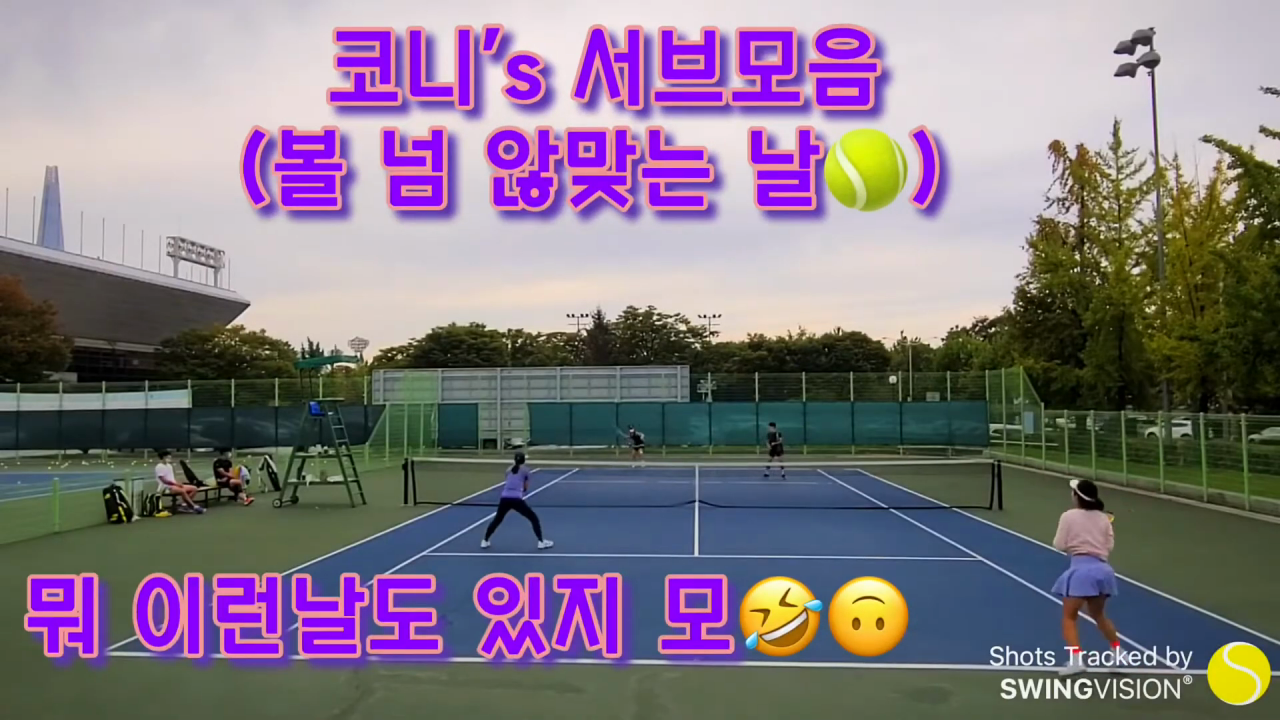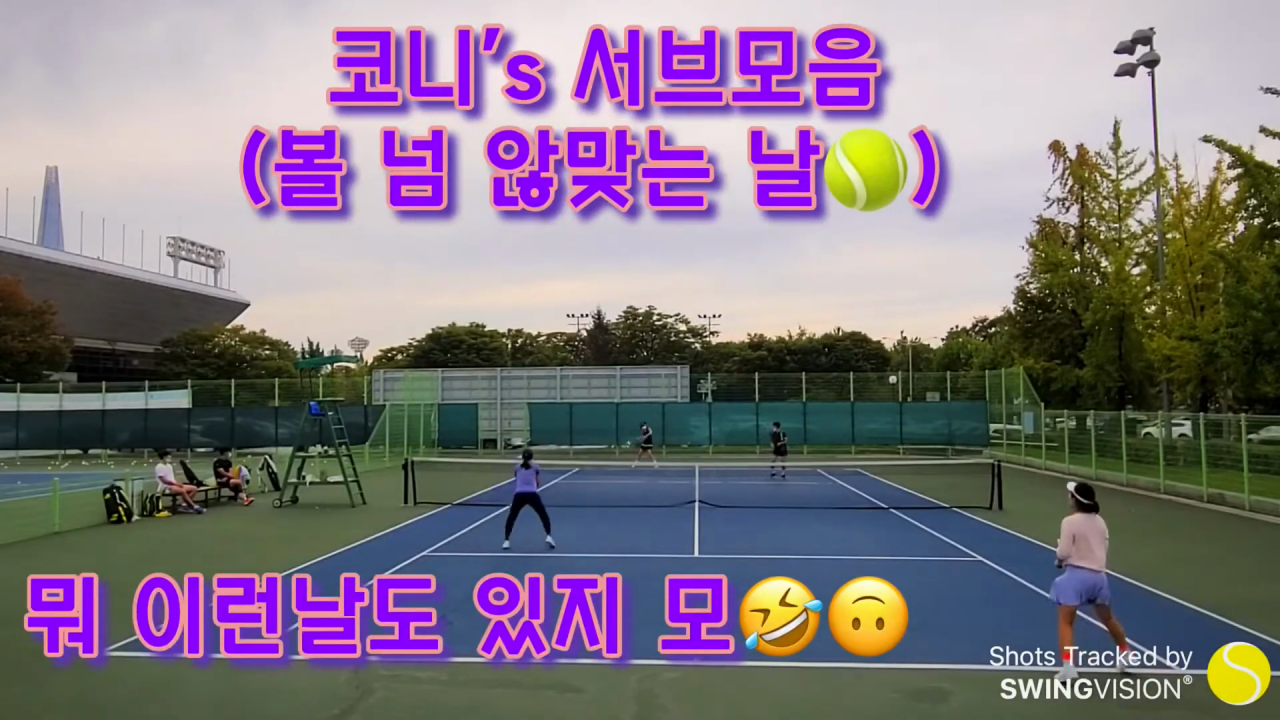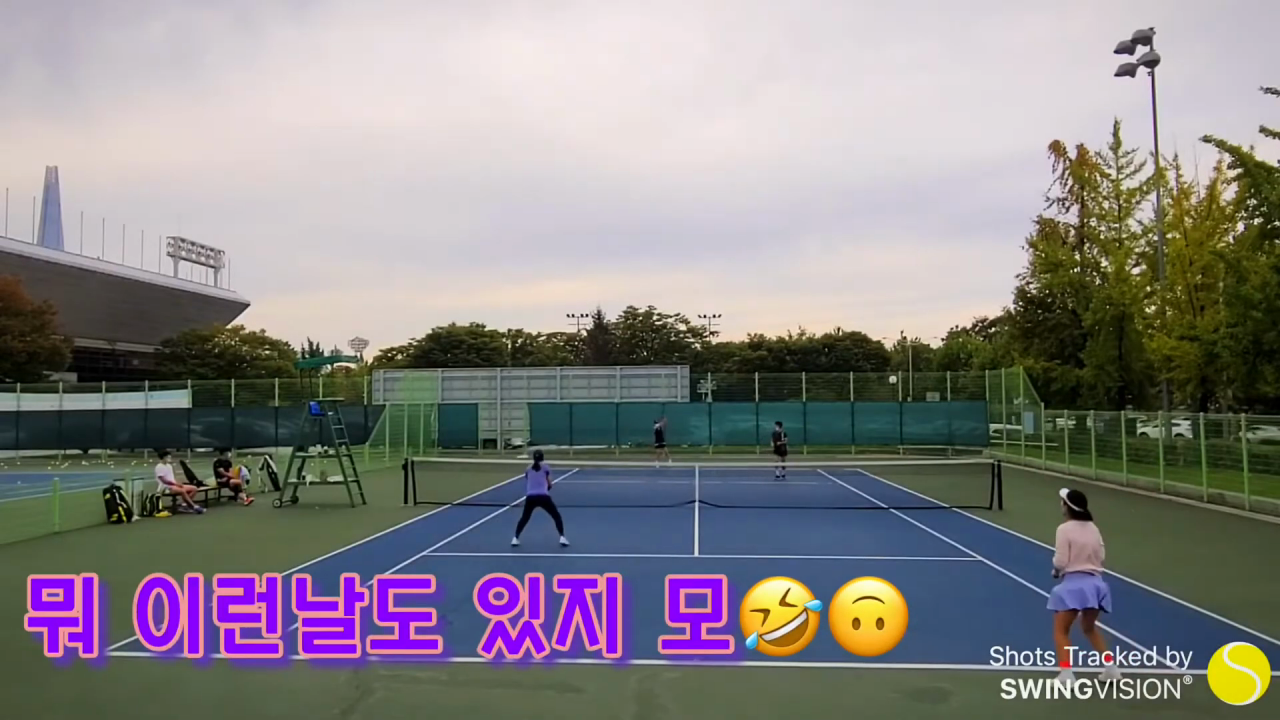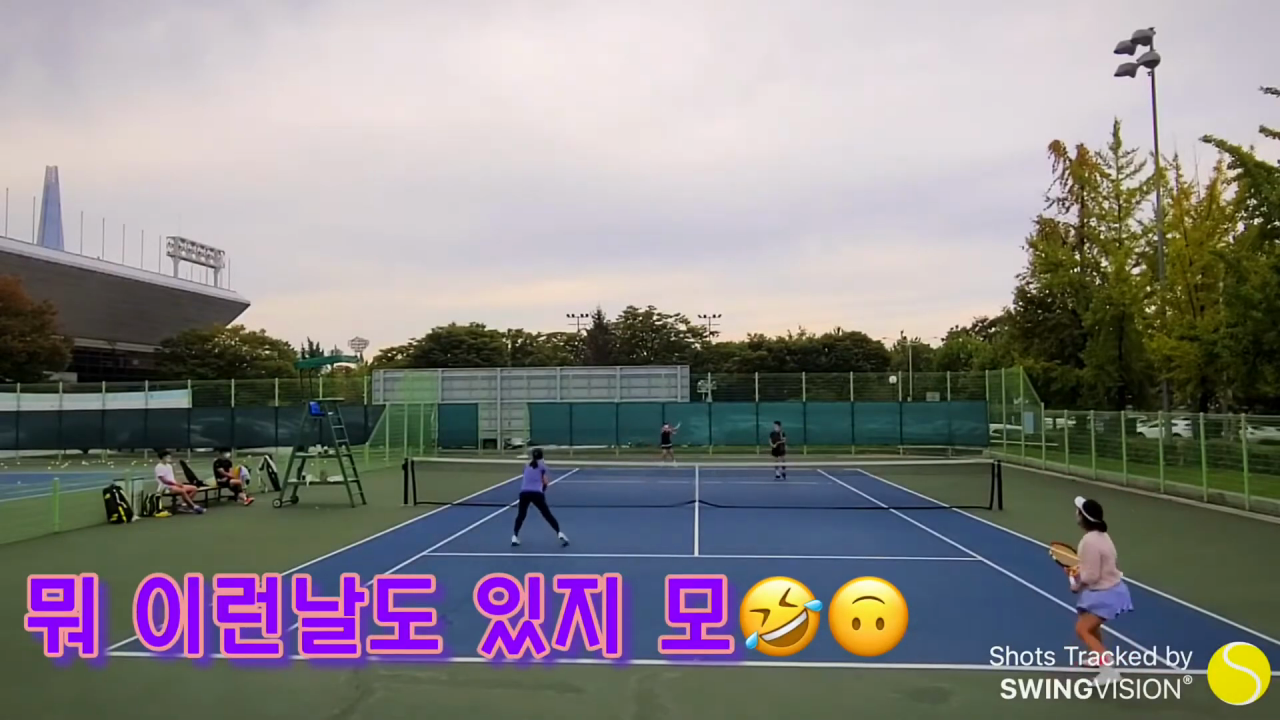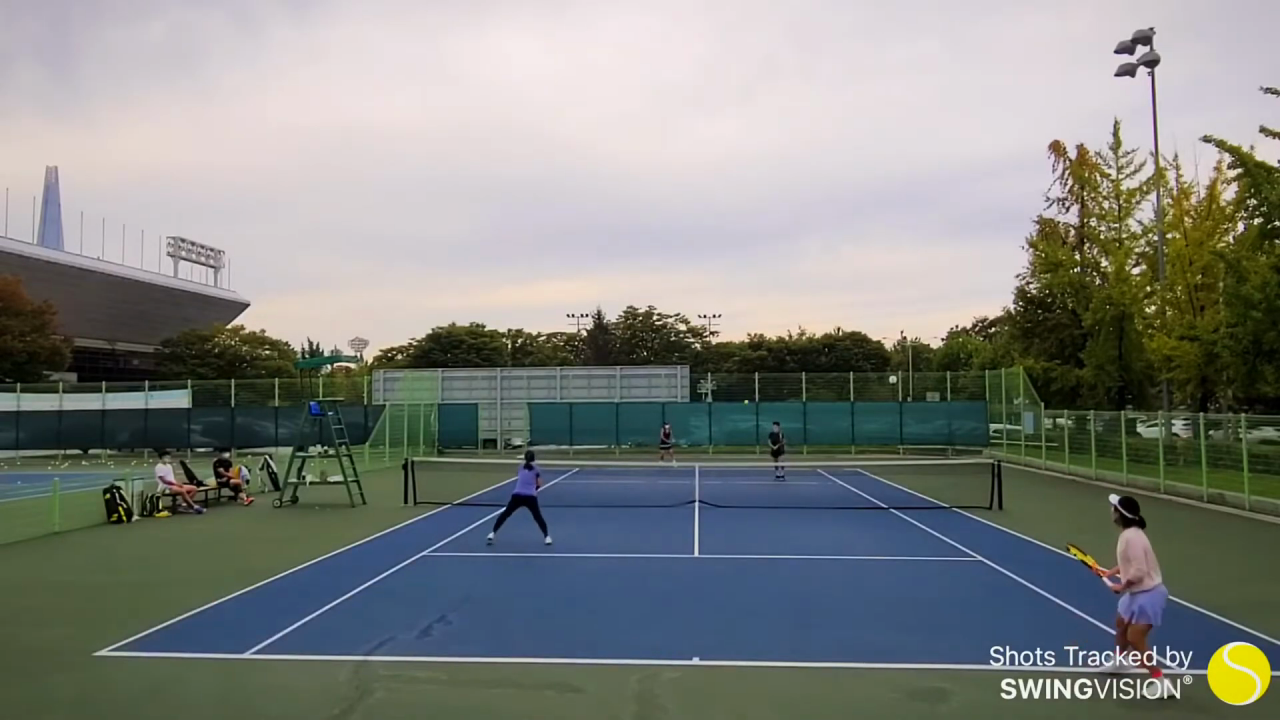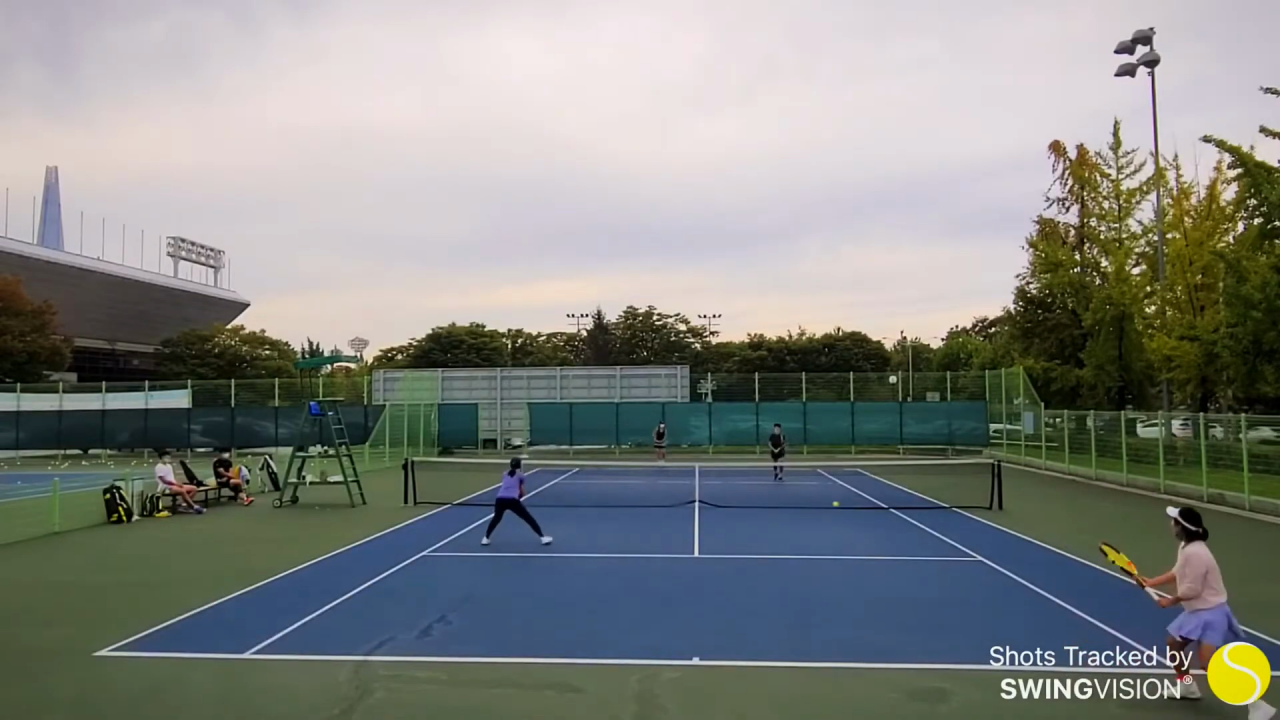
dt=0.3s
person 1, frame 1
left shoulder: (1069, 517)
right shoulder: (1103, 518)
left elbow: (1059, 545)
right elbow: (1109, 545)
left hip: (1080, 570)
right hip: (1100, 570)
left knee: (1068, 617)
right knee: (1098, 615)
left ankle: (1076, 659)
right ankle: (1117, 651)
person 1, frame 2
left shoulder: (1069, 522)
right shoulder: (1099, 521)
left elbow: (1063, 553)
right elbow: (1103, 548)
left wrist: (1060, 560)
left hip: (1075, 576)
right hip: (1098, 577)
left knee: (1065, 622)
right knee: (1107, 618)
left ankle: (1068, 666)
right ankle: (1125, 654)
person 1, frame 3
left shoulder: (1065, 530)
right shoulder: (1093, 529)
left elbow: (1060, 562)
right elbow: (1100, 557)
left wrist: (1056, 570)
left hip: (1074, 585)
right hip: (1095, 583)
left knee: (1060, 631)
right knee: (1088, 628)
left ankle: (1066, 673)
right ankle: (1110, 667)
person 1, frame 4
left shoulder: (1089, 541)
right shoulder: (1100, 536)
left elbow: (1091, 576)
left wrist: (1077, 585)
right wrist: (1078, 571)
left hip: (1106, 594)
right hip: (1109, 590)
left knee: (1082, 630)
right knee: (1087, 625)
left ankle: (1108, 669)
right ankle: (1103, 659)
person 1, frame 5
left shoulder: (1131, 537)
right shoulder: (1127, 534)
left elbow: (1138, 571)
left wrist: (1122, 586)
right wrist: (1110, 573)
left hip: (1147, 595)
right hip: (1138, 593)
left knee: (1134, 640)
right knee: (1120, 625)
left ankle: (1160, 682)
right ankle: (1120, 660)
person 1, frame 6
left shoulder: (1195, 553)
right shoulder: (1185, 547)
left elbow: (1191, 589)
right elbow: (1178, 573)
left wrist: (1170, 601)
right wrist: (1151, 582)
left hip: (1210, 614)
right hip: (1197, 612)
left knee: (1210, 664)
right knee: (1173, 646)
left ankle: (1259, 706)
right ankle: (1187, 686)
